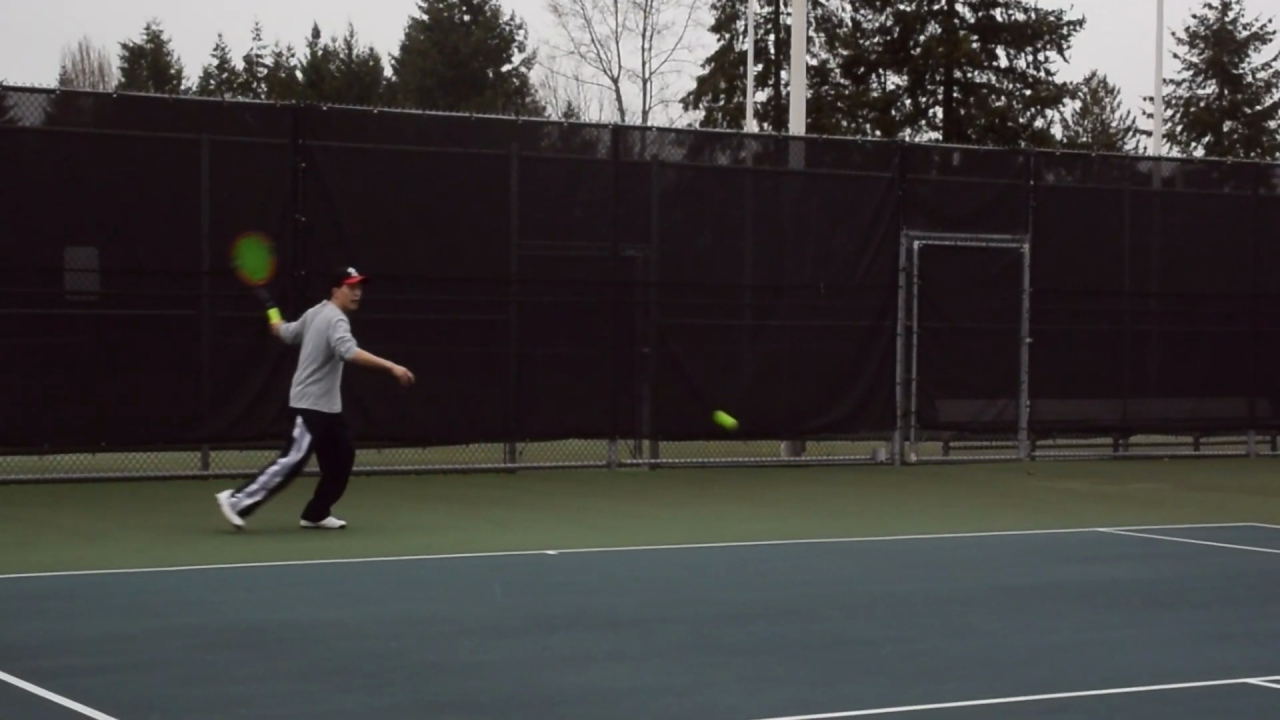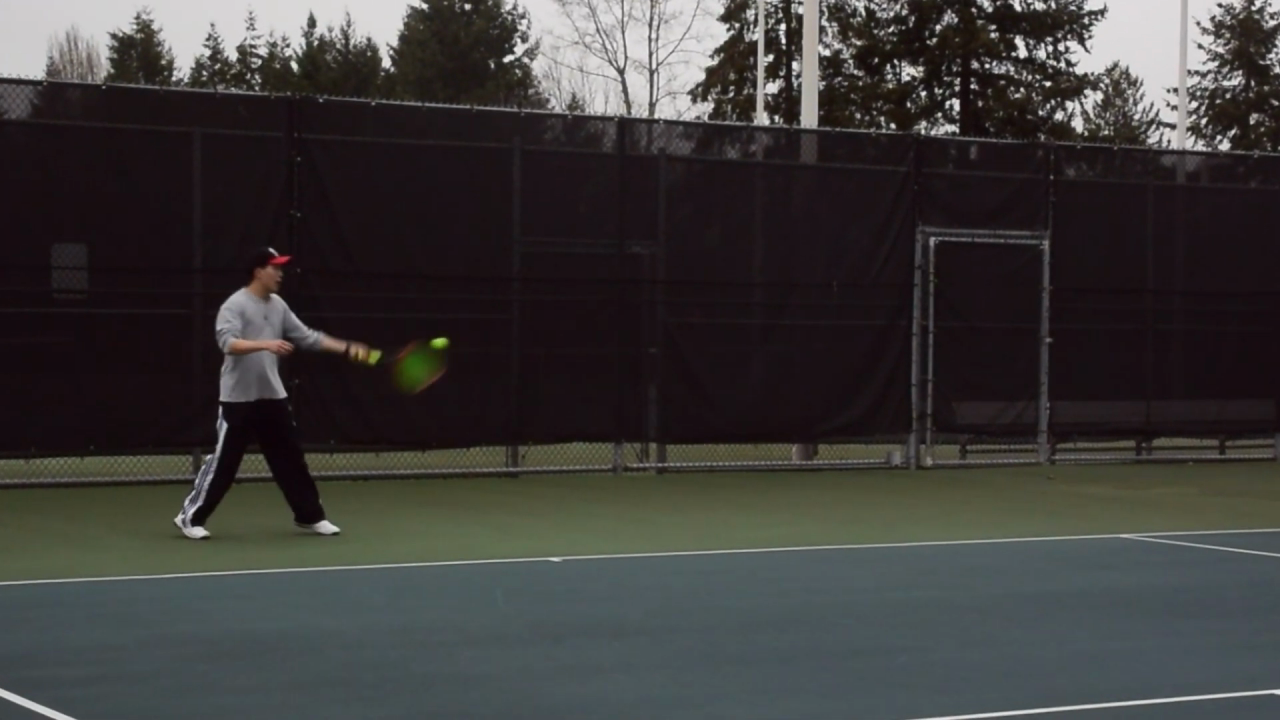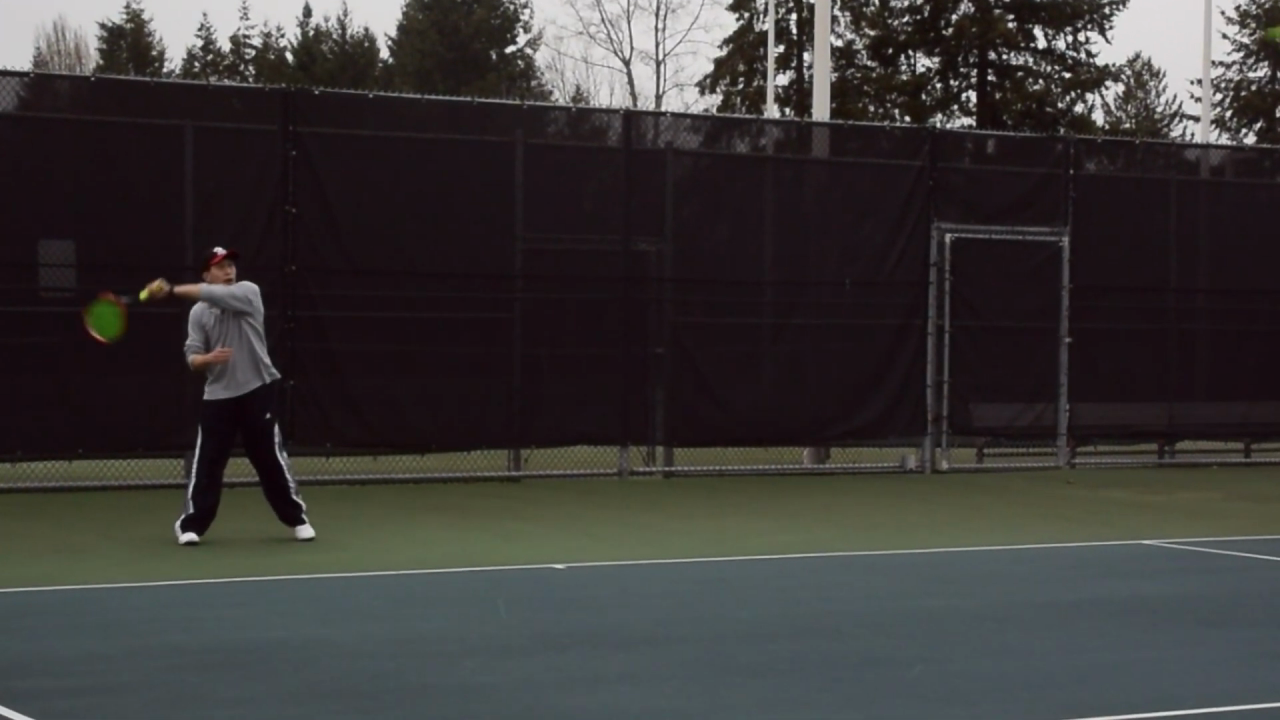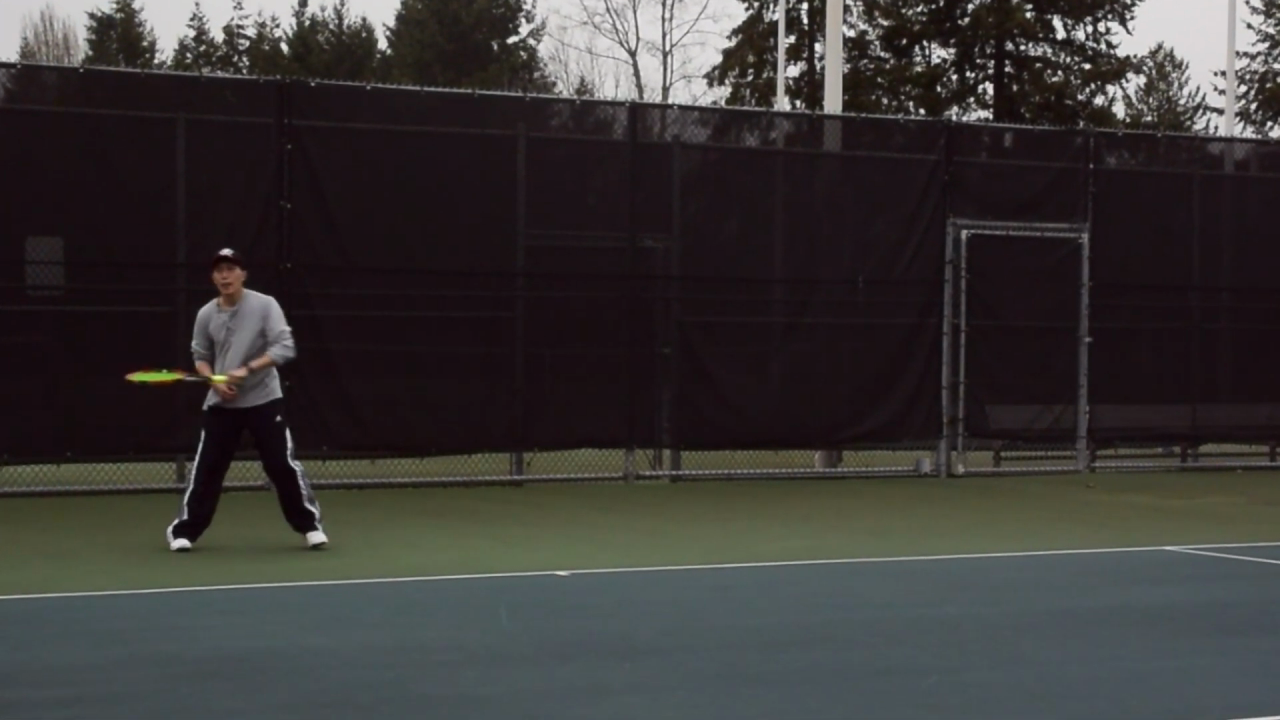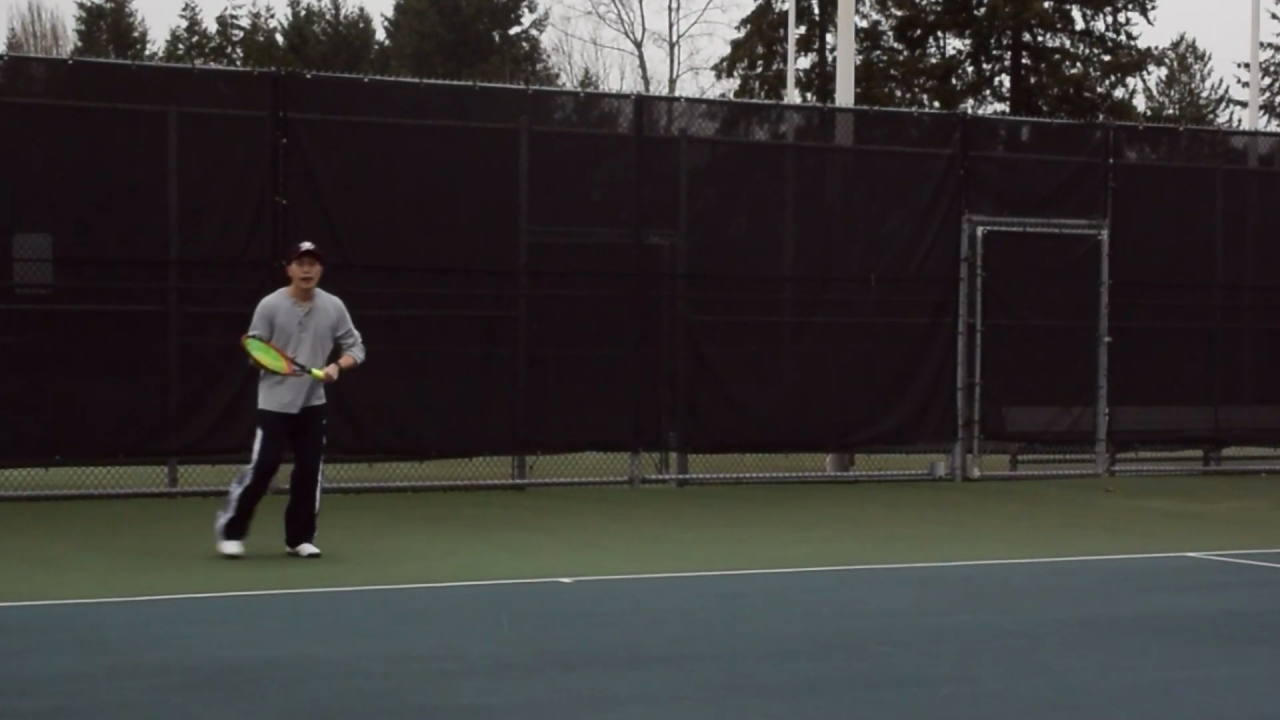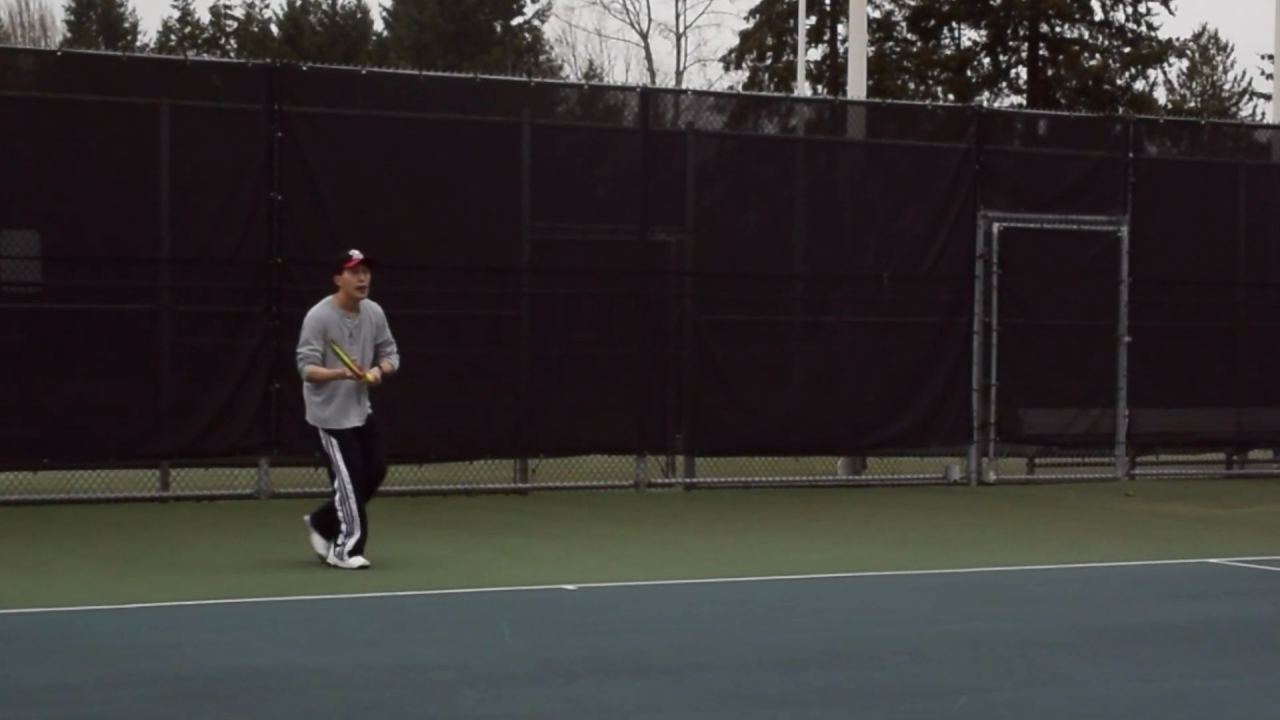
dt=0.7s
person 1, frame 1
left shoulder: (317, 312)
right shoulder: (335, 319)
left elbow: (289, 334)
right elbow: (349, 352)
left wrist: (278, 326)
right wrist: (392, 367)
left hip: (327, 406)
right hip: (311, 405)
left knee: (342, 458)
right knee: (293, 460)
left ankle: (316, 514)
right ankle: (235, 501)
person 1, frame 2
left shoulder: (277, 304)
right shoulder: (234, 305)
left elbow: (307, 336)
right elbow: (227, 342)
left wrist: (345, 347)
right wrist: (263, 345)
left hip: (273, 395)
right hip: (239, 399)
left knee: (291, 457)
right knee: (224, 459)
left ankle: (310, 516)
right ankle: (191, 517)
person 1, frame 3
left shoulder: (249, 292)
right shoulder: (198, 312)
left elbow: (214, 294)
right elbow: (193, 357)
left wrist: (171, 289)
right wrist: (207, 359)
left hip: (256, 390)
right hip: (218, 395)
left knee: (270, 457)
right knee: (207, 461)
left ankle: (297, 517)
right ankle: (192, 524)
person 1, frame 4
left shoulder: (265, 305)
right shoulder: (206, 315)
left elbow: (285, 348)
right elbow: (200, 357)
left wrist: (248, 369)
right wrist: (214, 381)
left hip: (264, 399)
right hip: (222, 404)
left knee: (282, 464)
right knee: (207, 467)
left ankle: (310, 524)
right ankle: (184, 530)
person 1, frame 5
left shoulder: (333, 306)
right shoulder: (270, 305)
left elbow: (356, 348)
left wrist: (338, 366)
left hip: (313, 402)
right hip: (275, 402)
left knee: (310, 471)
right knee: (262, 465)
left ankle: (300, 538)
right ankle: (230, 531)
person 1, frame 6
left shoulder: (375, 313)
right shoulder: (318, 317)
left elbow: (391, 354)
right elbow: (306, 368)
left wrist: (379, 370)
right wrist: (340, 373)
left hip: (361, 408)
right hip: (329, 412)
left knee: (375, 470)
right knee: (350, 477)
left ankle: (321, 523)
right ankle: (346, 548)
